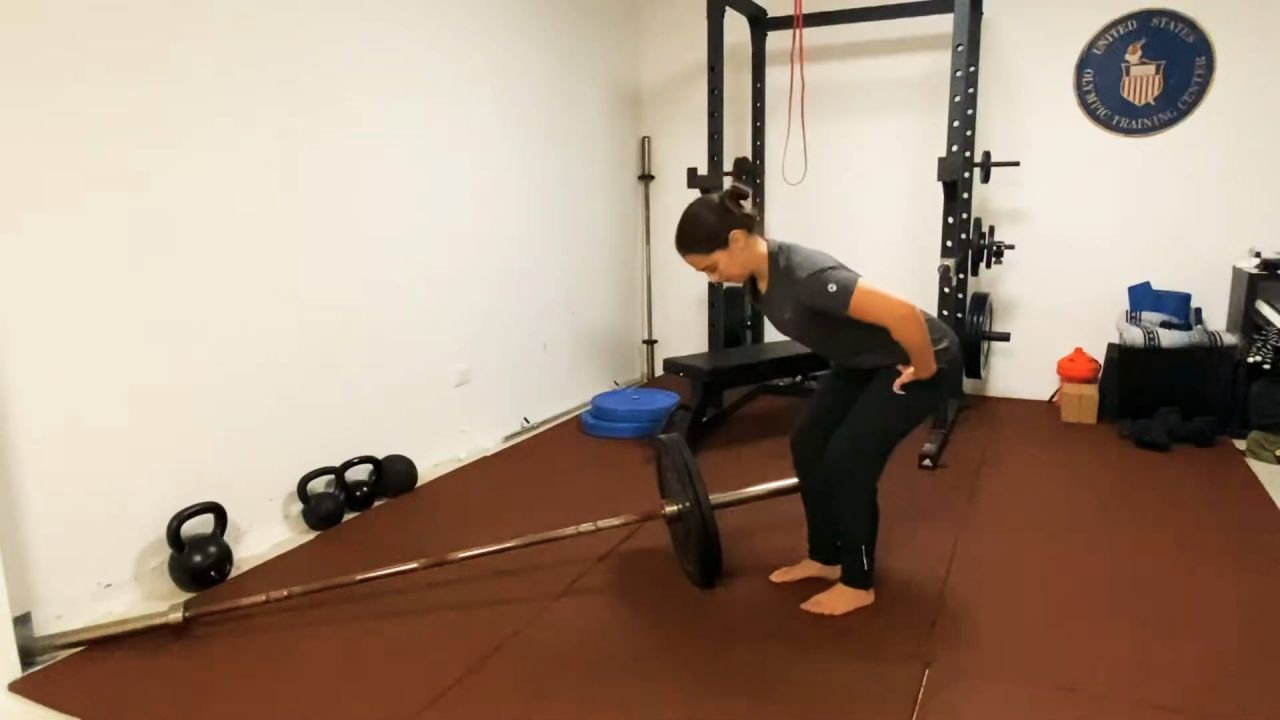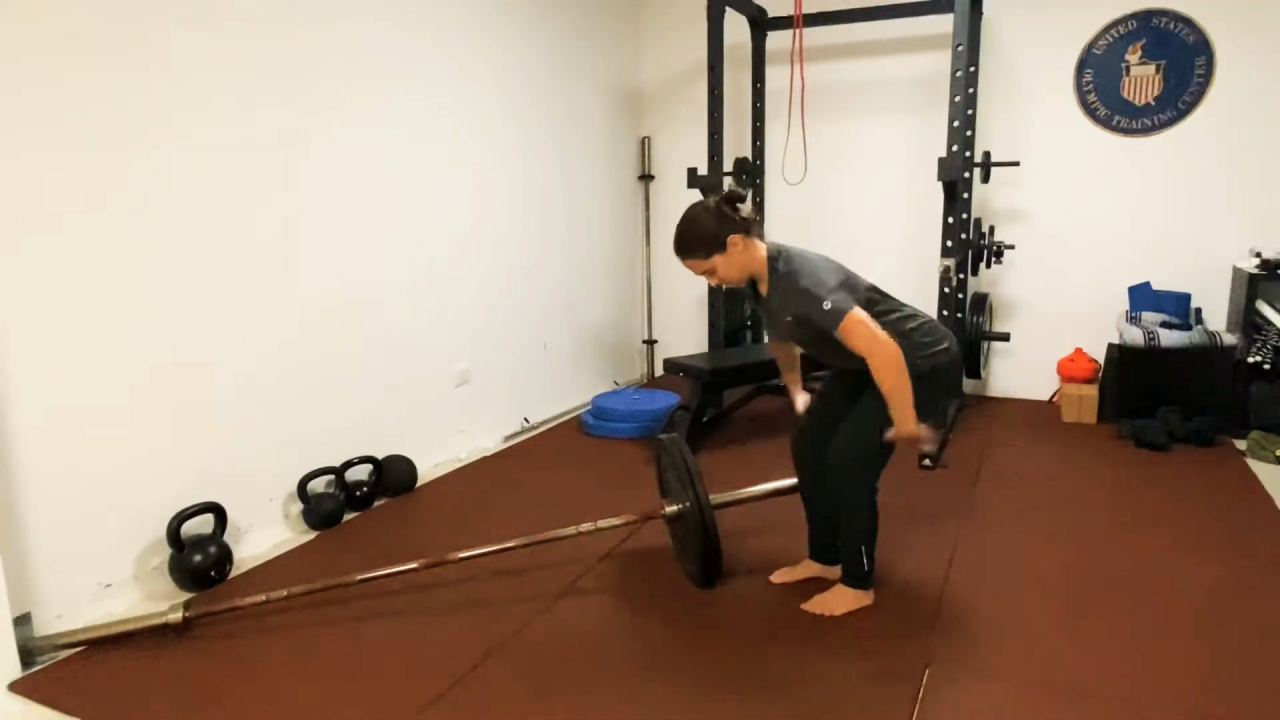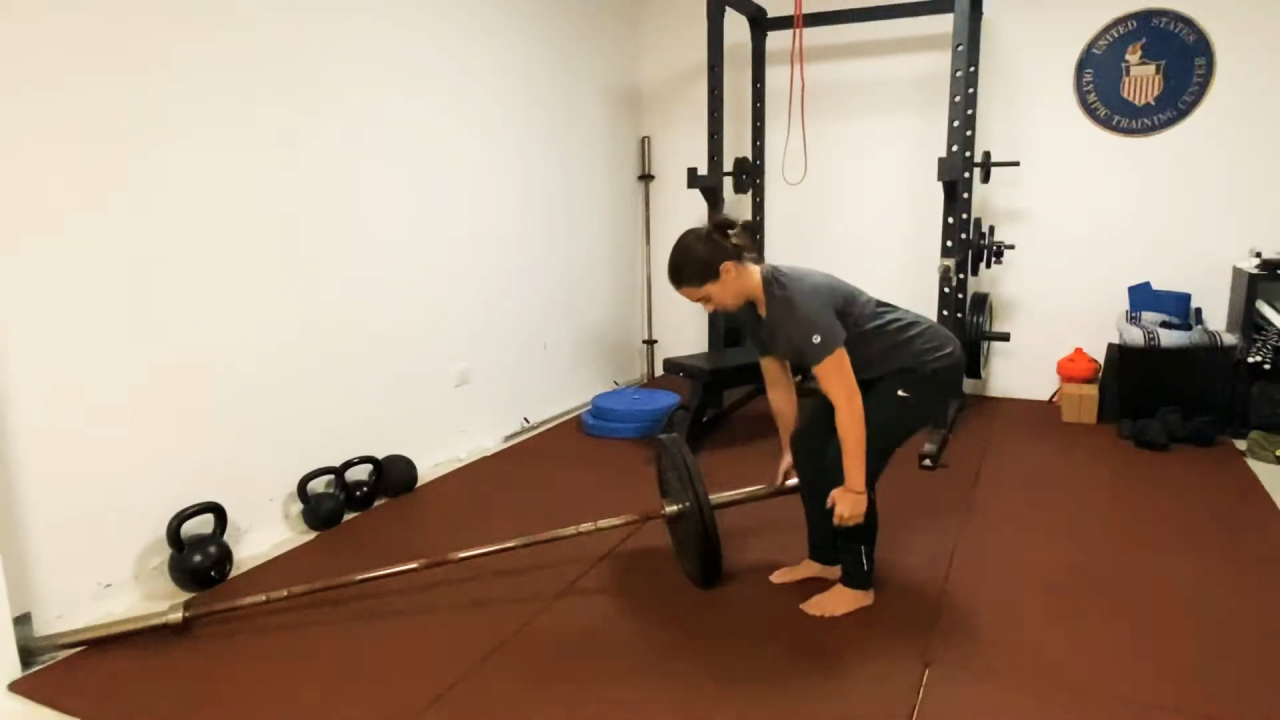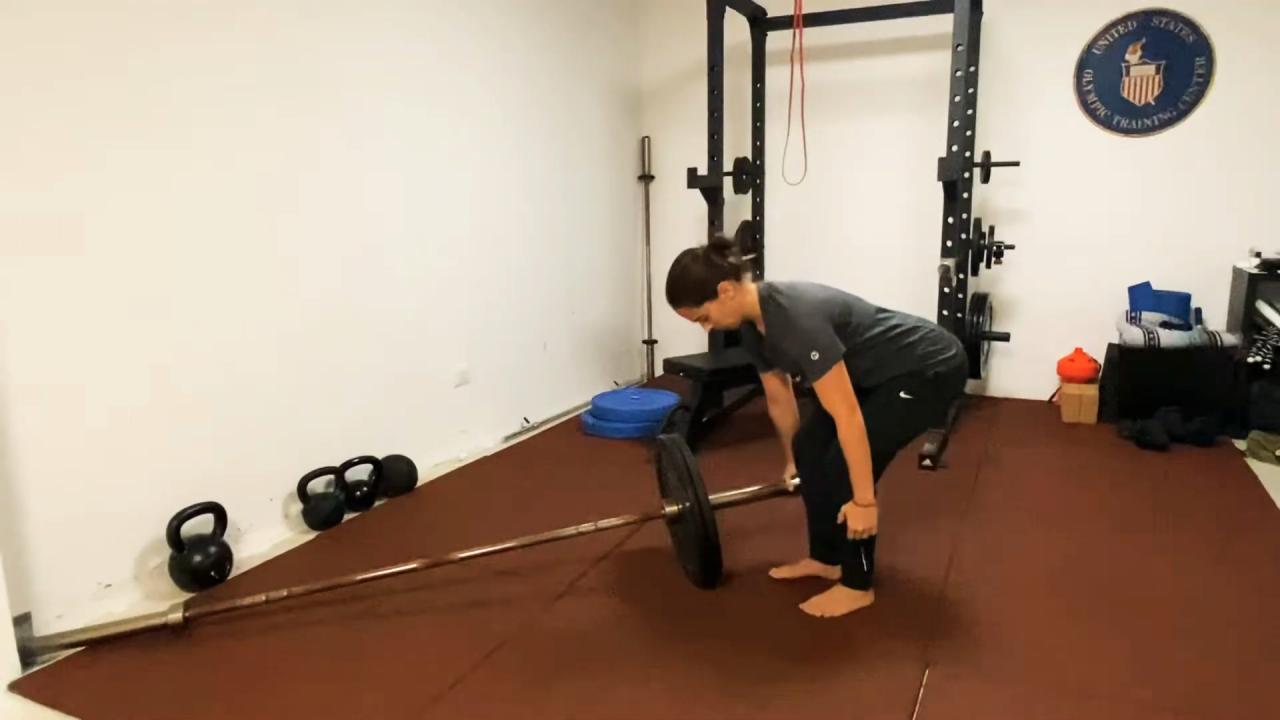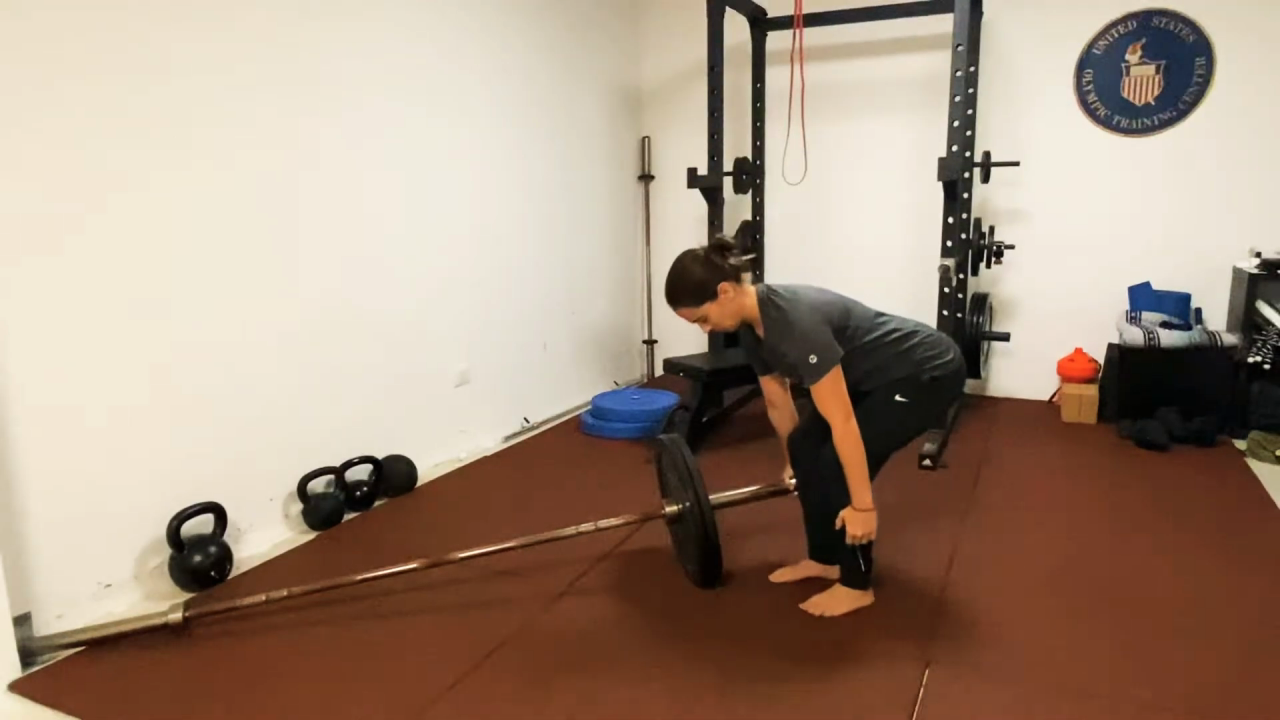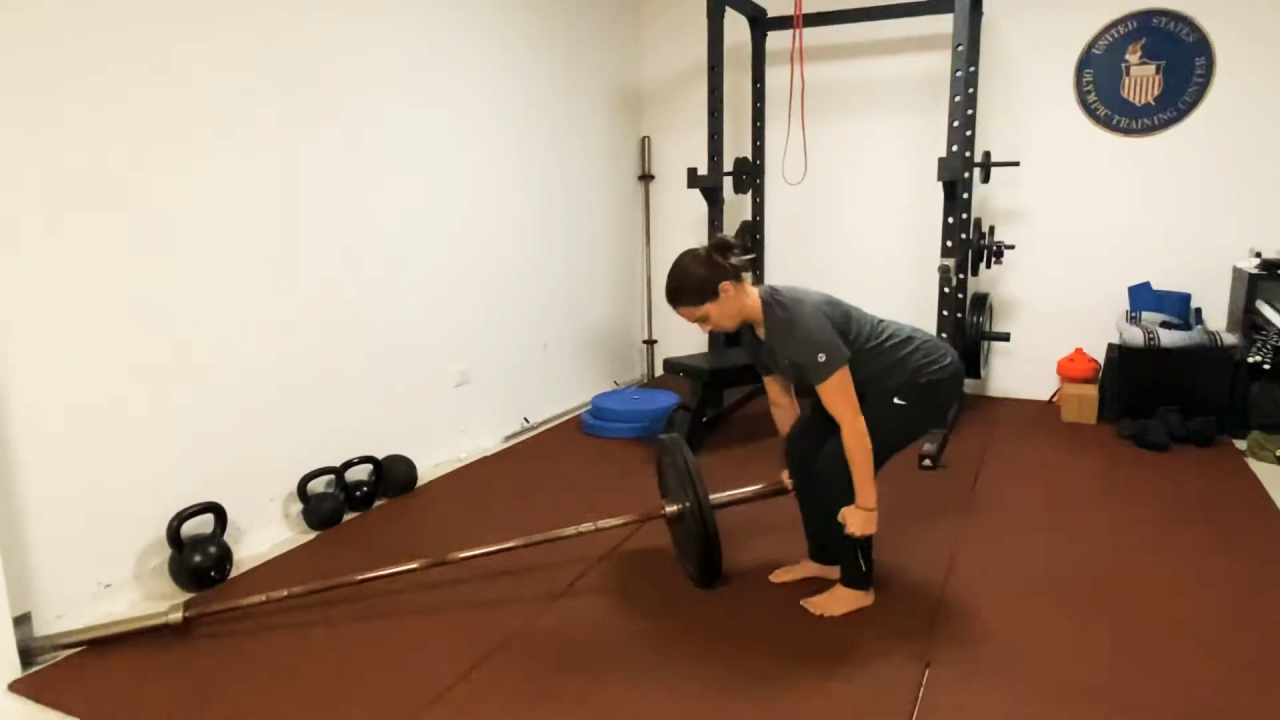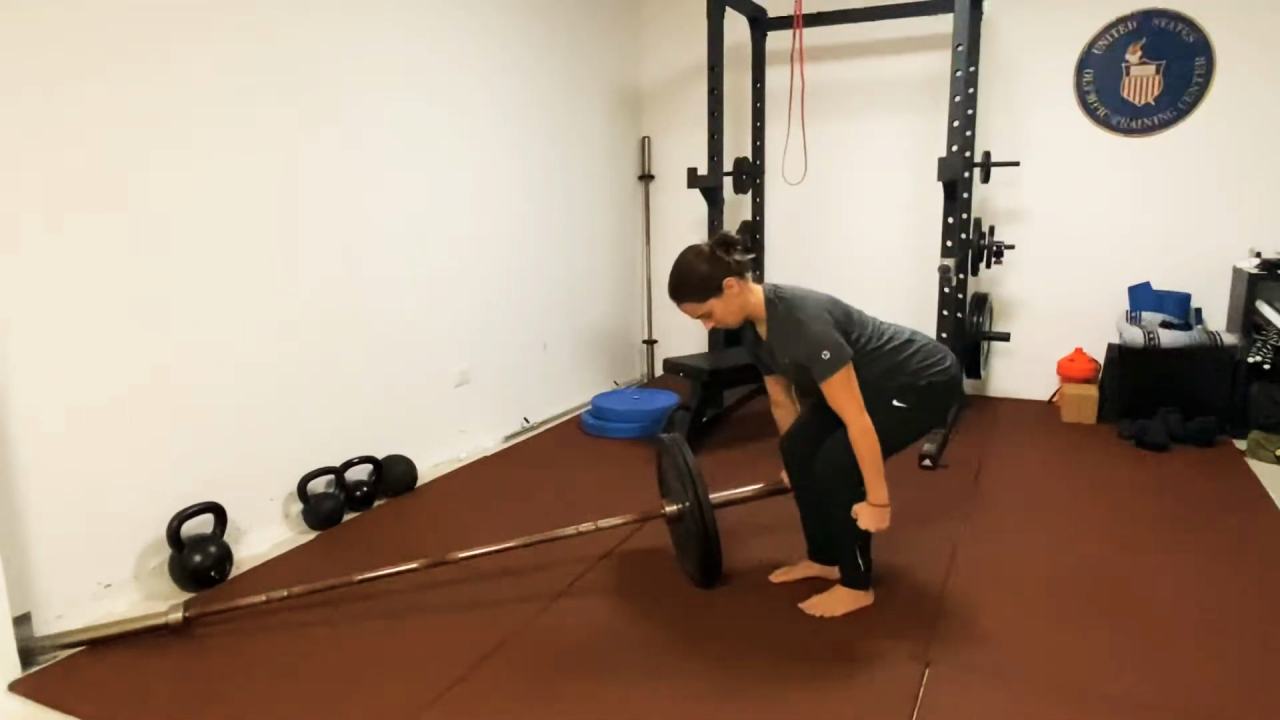
dt=0.3s
person 1, frame 1
left shoulder: (803, 275)
right shoulder: (757, 278)
left elbow: (903, 313)
left wrist: (923, 370)
left hip: (921, 358)
right hip: (863, 361)
left knee: (848, 458)
right knee: (808, 445)
left ankle: (857, 584)
right ankle: (824, 558)
person 1, frame 2
left shoulder: (802, 280)
right shoulder: (758, 282)
left elbow: (884, 351)
right elbow: (782, 340)
left wrist: (907, 426)
right wrist: (796, 393)
left hip: (924, 360)
right hip: (868, 358)
left knee: (848, 459)
right knee: (807, 445)
left ankle: (857, 584)
right ankle: (824, 559)
person 1, frame 3
left shoulder: (798, 302)
right shoulder: (752, 307)
left elbow: (847, 402)
right elbow: (778, 383)
left wrist: (856, 487)
right wrist: (787, 450)
left hip: (927, 365)
right hip: (873, 367)
left knee: (842, 461)
right knee: (808, 446)
left ankle: (857, 585)
right ankle: (824, 559)
person 1, frame 4
left shoulder: (796, 318)
right shoulder: (753, 323)
left elbow: (848, 417)
right elbow: (779, 397)
left wrist: (864, 500)
right wrist: (793, 459)
left hip: (931, 369)
right hip: (879, 371)
left knee: (844, 462)
right knee: (810, 448)
left ankle: (857, 585)
right ankle: (824, 558)
person 1, frame 5
left shoulder: (796, 320)
right shoulder: (751, 325)
left elbow: (842, 423)
right elbow: (777, 400)
left wrist: (863, 505)
right wrist: (791, 462)
left hip: (929, 372)
right hip: (876, 374)
left knee: (836, 463)
right knee: (805, 448)
left ankle: (856, 585)
right ankle: (823, 558)
person 1, frame 6
left shoulder: (800, 322)
right shoulder: (754, 327)
left elbow: (851, 421)
right elbow: (780, 400)
left wrist: (866, 504)
right wrist: (794, 459)
left hip: (927, 378)
right hip: (875, 378)
left knee: (837, 464)
right knee: (802, 450)
left ankle: (857, 586)
right ankle: (824, 559)
person 1, frame 7
left shoulder: (802, 321)
right shoulder: (755, 327)
left elbow: (856, 419)
right elbow: (782, 400)
left wrist: (878, 501)
right wrist: (793, 459)
left hip: (926, 381)
right hip: (875, 380)
left knee: (835, 465)
right knee: (798, 450)
left ankle: (856, 586)
right ankle: (823, 559)
